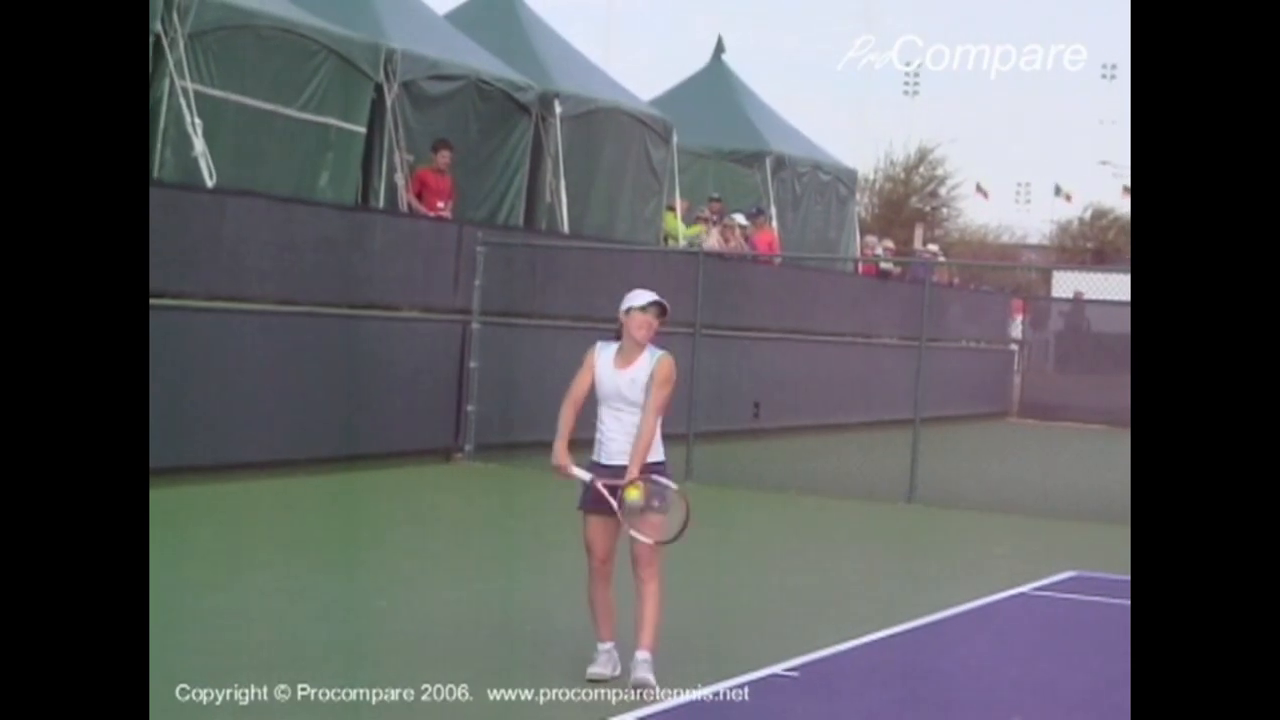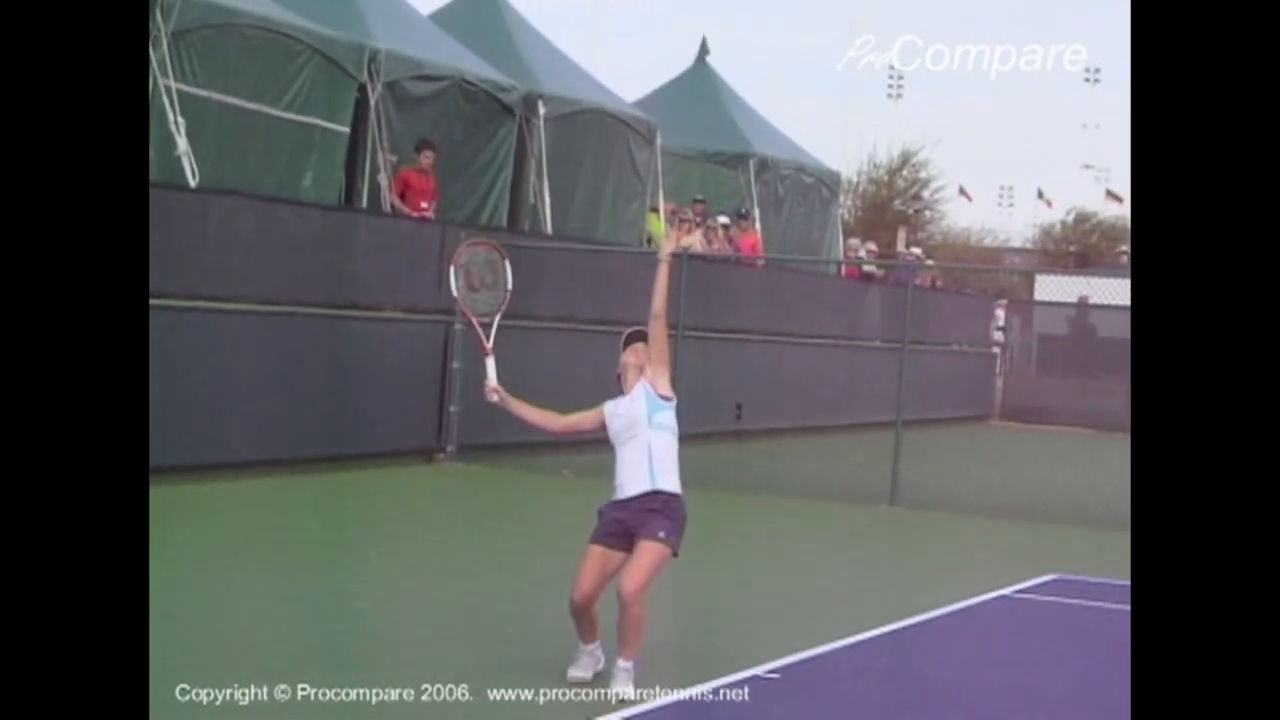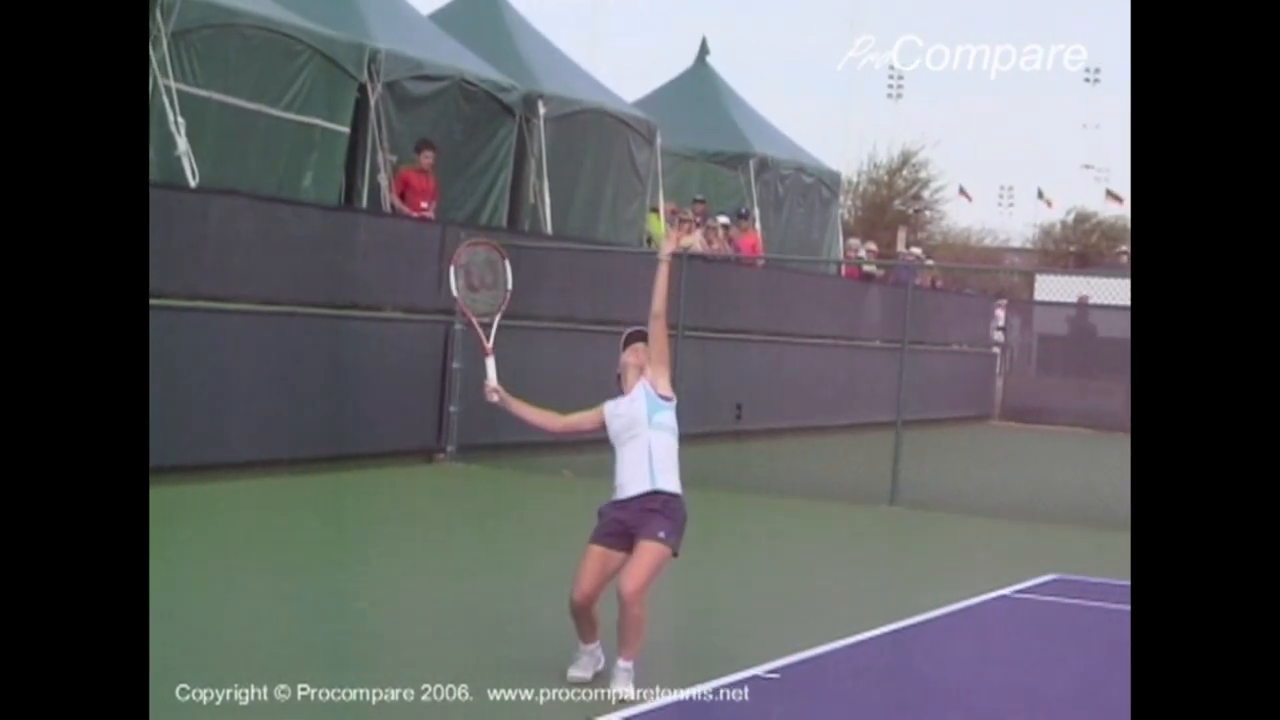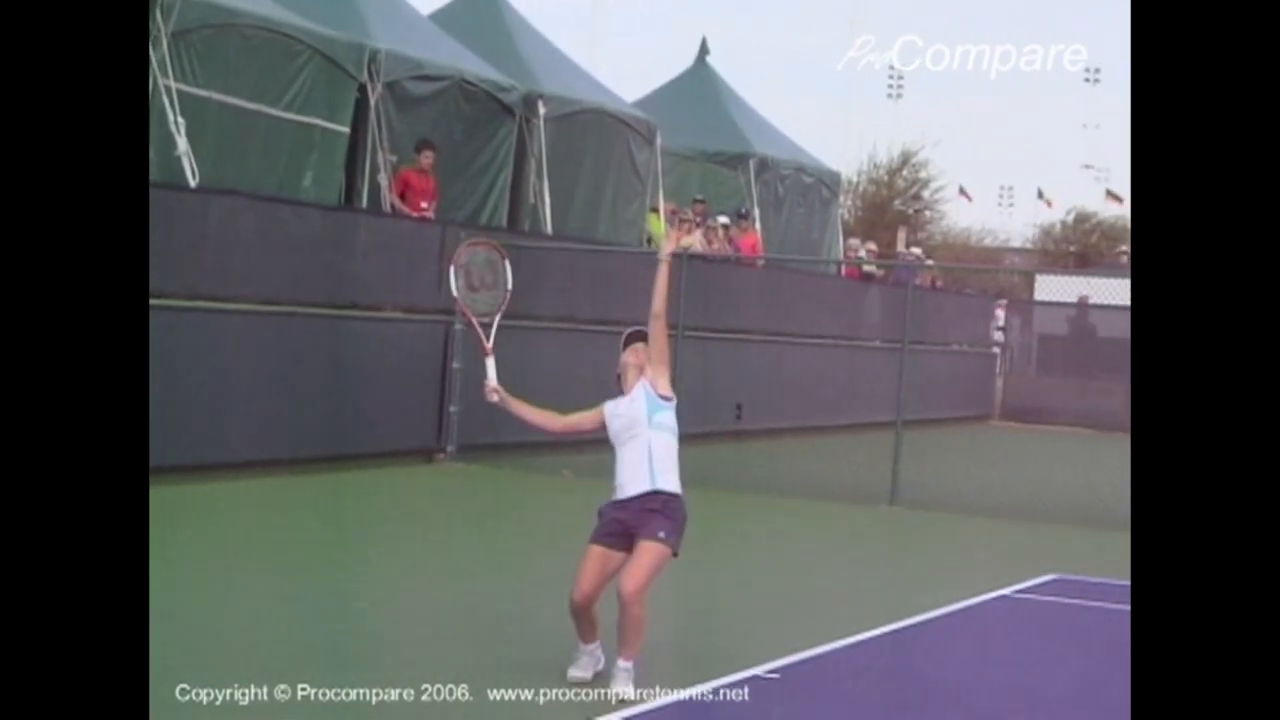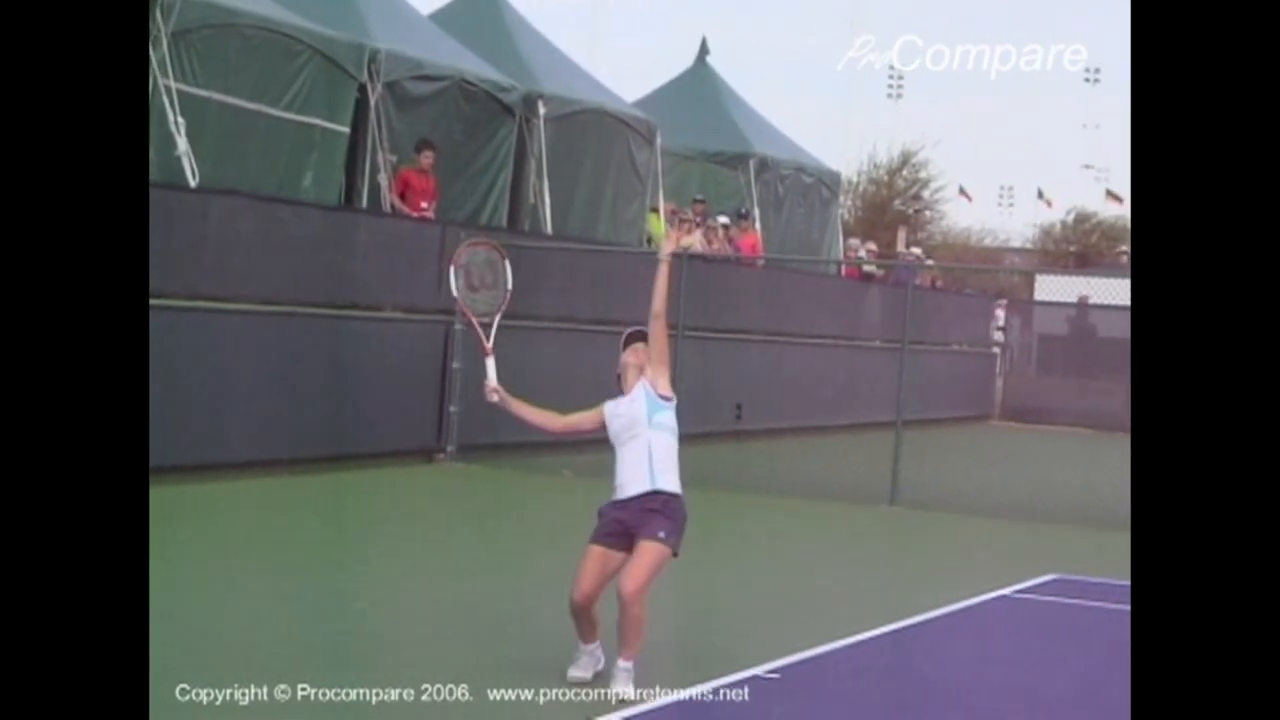
dt=1s
person 1, frame 1
left shoulder: (662, 363)
right shoulder: (598, 354)
left elbow: (649, 420)
right elbow: (572, 402)
left wrist: (634, 472)
right wrist: (560, 447)
left hip: (645, 471)
right hip: (600, 470)
left knee: (646, 565)
right knee: (598, 564)
left ankle: (643, 659)
right ankle: (606, 651)
person 1, frame 2
left shoulder: (657, 385)
right shoulder: (610, 410)
left elbow: (657, 317)
right elbow: (557, 423)
left wrist: (664, 260)
right wrist: (505, 399)
left hip: (661, 508)
right hip: (619, 509)
left knee: (630, 591)
right knee: (580, 597)
left ankle: (625, 668)
right ankle: (589, 651)
person 1, frame 3
left shoulder: (657, 385)
right shoulder: (610, 410)
left elbow: (657, 318)
right elbow: (557, 423)
left wrist: (664, 260)
right wrist: (505, 399)
left hip: (661, 507)
right hip: (620, 508)
left knee: (630, 591)
right knee: (581, 597)
left ankle: (625, 669)
right ankle: (589, 652)
person 1, frame 4
left shoulder: (657, 385)
right shoulder: (610, 410)
left elbow: (657, 318)
right elbow: (557, 423)
left wrist: (664, 260)
right wrist: (505, 399)
left hip: (661, 507)
right hip: (620, 508)
left knee: (630, 591)
right knee: (581, 597)
left ankle: (625, 669)
right ankle: (590, 652)
person 1, frame 5
left shoulder: (657, 384)
right shoulder: (610, 410)
left elbow: (657, 317)
right elbow: (556, 423)
left wrist: (664, 260)
right wrist: (505, 399)
left hip: (661, 507)
right hip: (620, 508)
left knee: (630, 591)
right knee: (581, 597)
left ankle: (625, 670)
right ankle: (589, 652)
